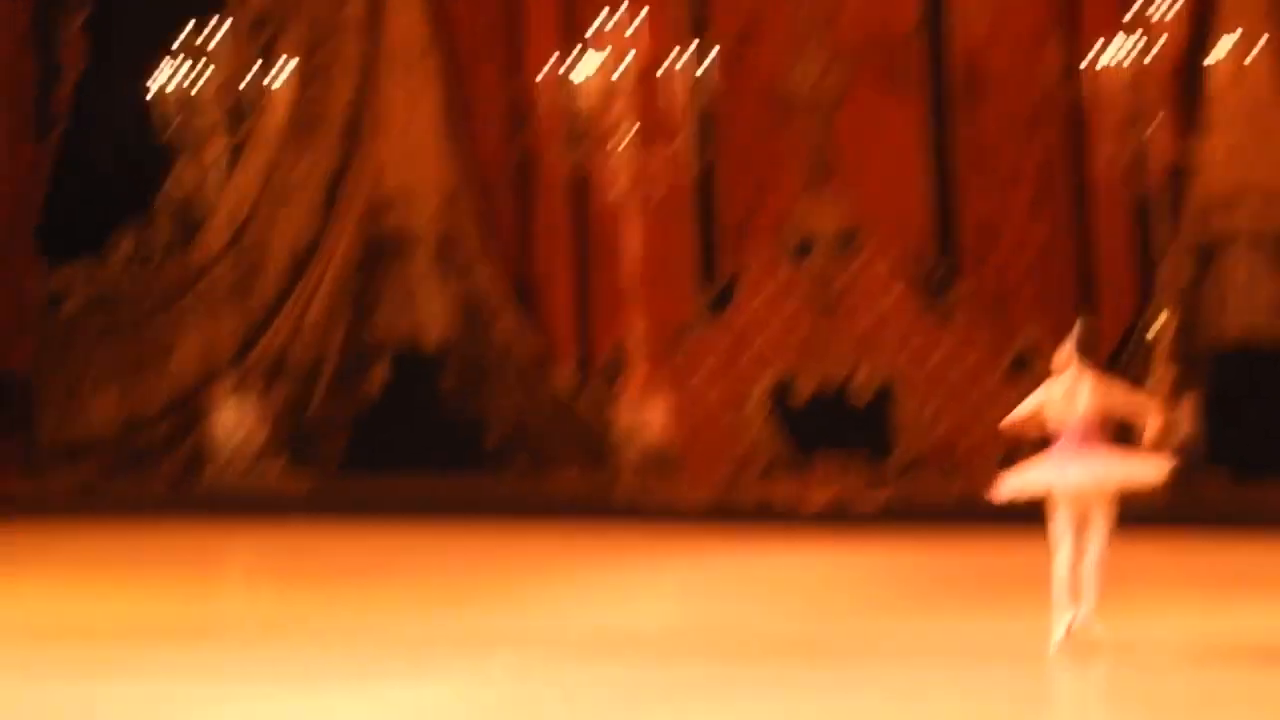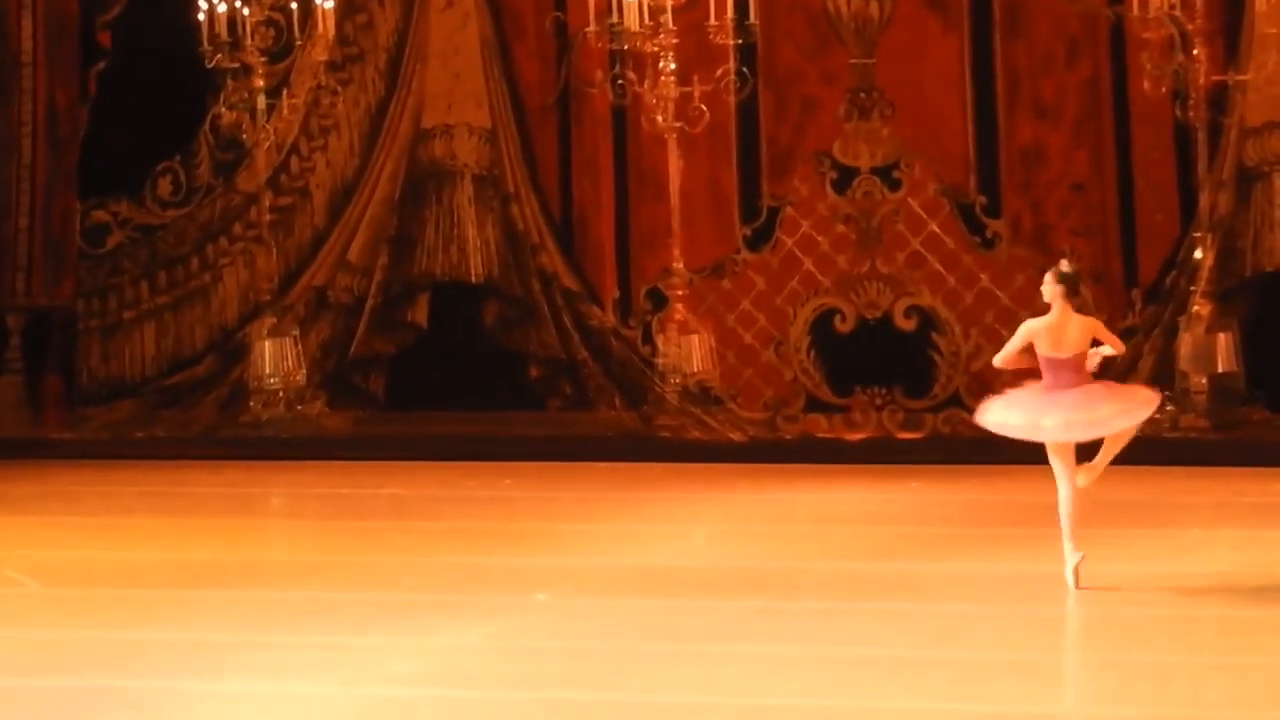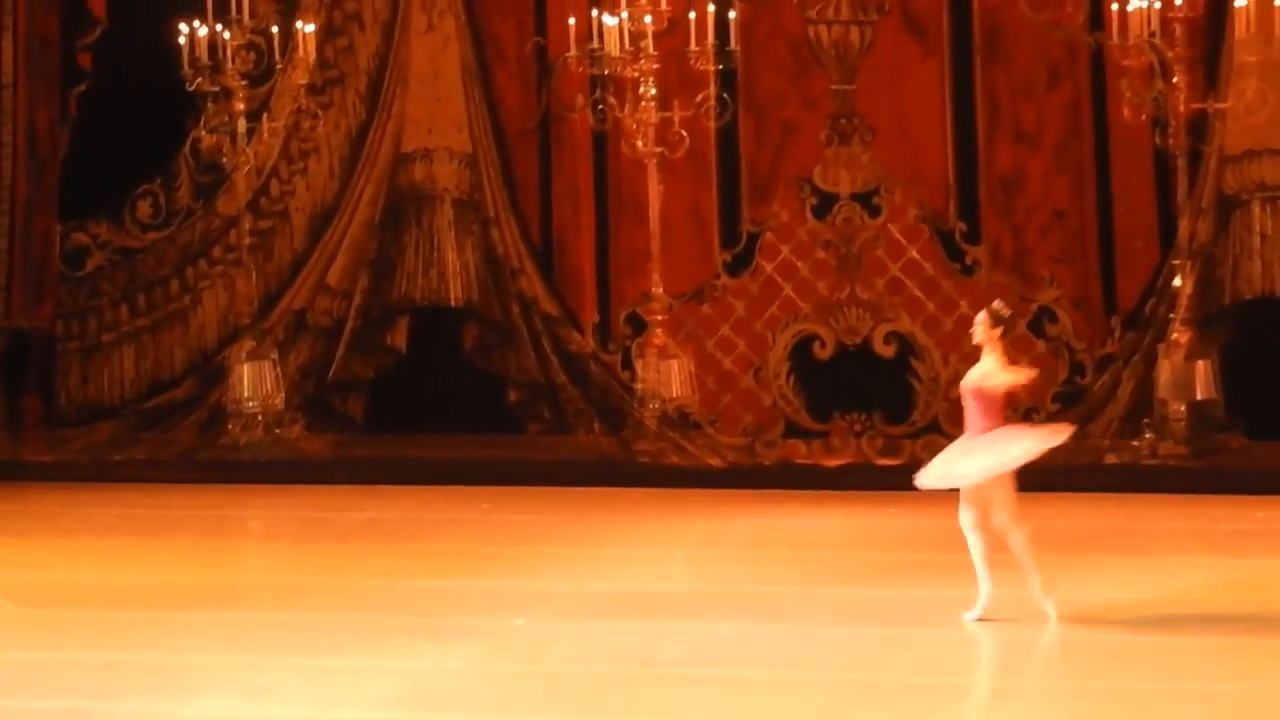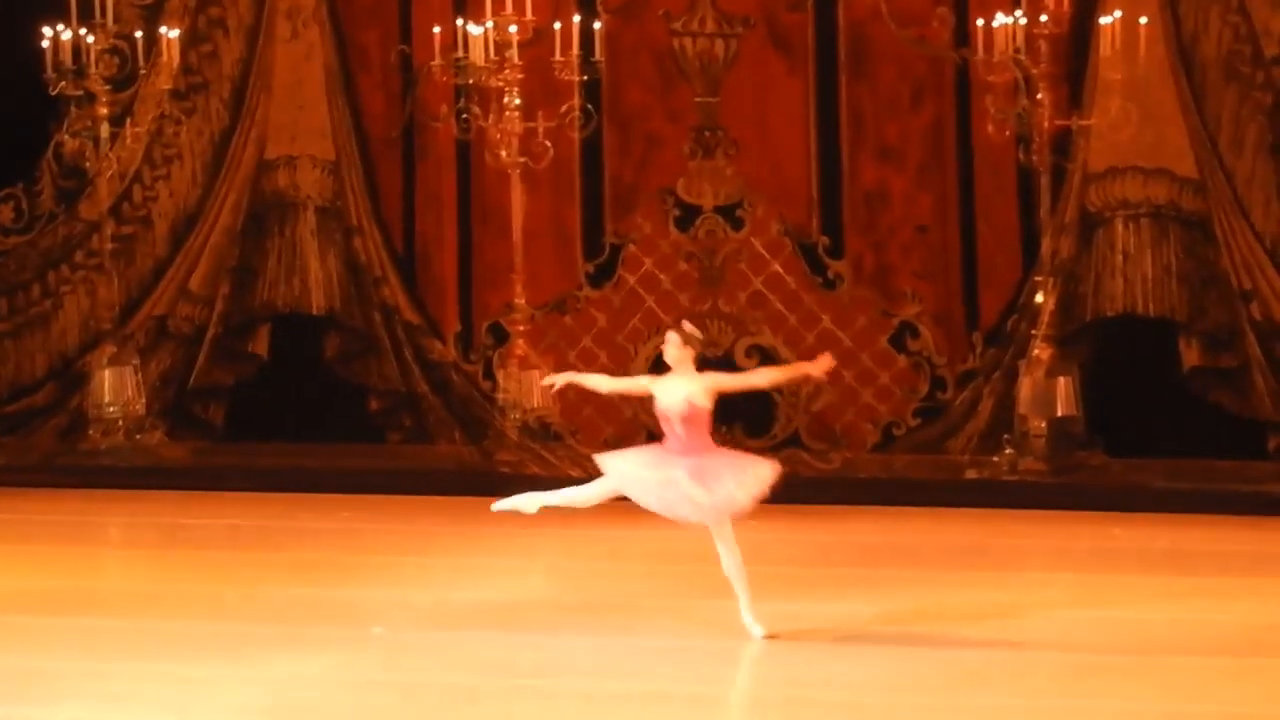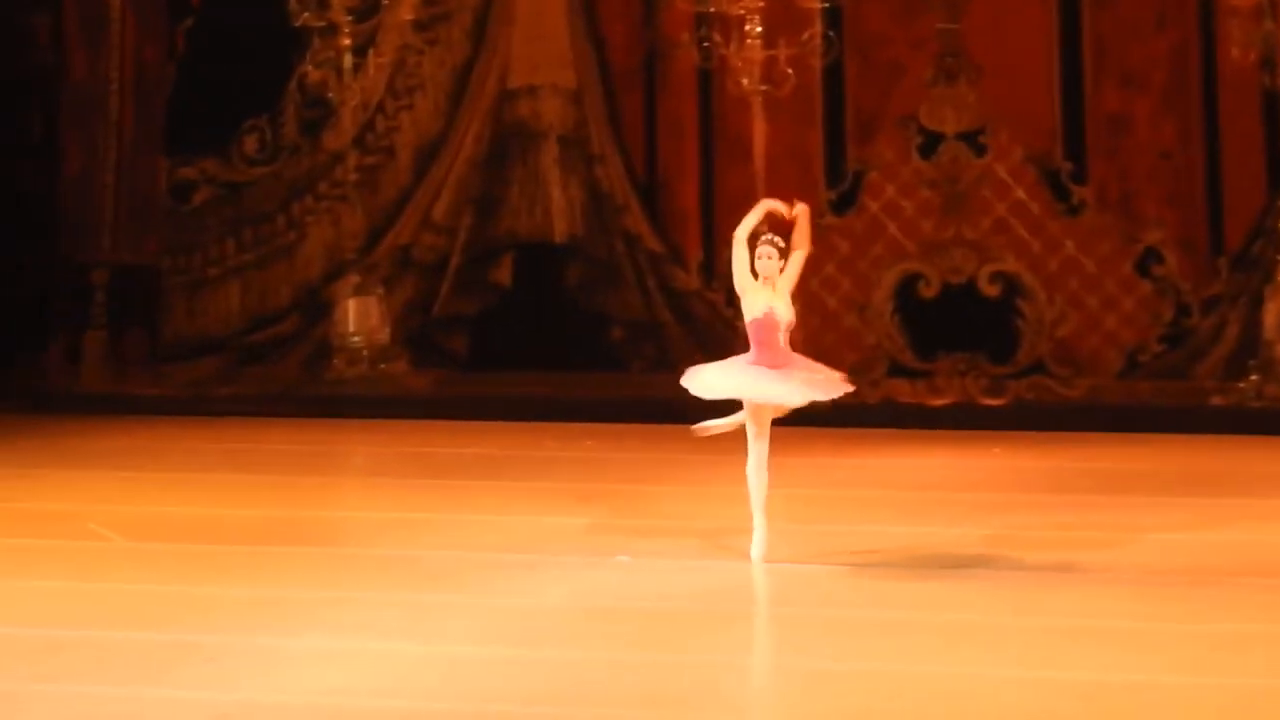
dt=1s
person 1, frame 1
left shoulder: (1049, 389)
right shoulder: (1102, 385)
left elbow: (1011, 420)
right elbow: (1151, 409)
left wrist: (1033, 424)
right wrist: (1149, 432)
left hip: (1063, 469)
right hip: (1094, 463)
left knee: (1064, 548)
right knee: (1098, 538)
left ankle: (1061, 622)
right ankle: (1082, 609)
person 1, frame 2
left shoulder: (1032, 327)
right shoulder: (1088, 324)
left elbow: (999, 361)
right elbow: (1118, 347)
left wrist: (1035, 360)
right wrist: (1098, 353)
left hip: (1050, 404)
right hip: (1084, 399)
left knee: (1065, 482)
right knee: (1129, 419)
left ankle: (1071, 553)
right ankle: (1091, 470)
person 1, frame 3
left shoulder: (991, 365)
right shoulder: (988, 364)
left elbow: (1008, 377)
right elbow: (1014, 376)
left wrist: (1018, 375)
right wrist: (1016, 375)
left hip: (992, 444)
right hip: (980, 446)
left knee: (1006, 521)
right knee: (969, 519)
left ankle: (1037, 587)
right ankle: (986, 594)
person 1, frame 4
left shoulder: (708, 382)
right shoulder: (656, 385)
left elbow: (755, 379)
right elbow: (610, 383)
left wrist: (801, 370)
right wrist: (572, 376)
left hip: (704, 467)
right hip: (669, 465)
left knee: (726, 544)
right knee: (600, 492)
left ankle: (747, 612)
right ankle: (531, 501)
person 1, frame 5
left shoulder: (783, 291)
right shoulder: (746, 289)
left elbow: (801, 252)
right elbow: (739, 239)
left wrist: (801, 219)
right wrist: (764, 208)
left hip: (781, 373)
right hip: (756, 374)
right knee: (757, 456)
left ankle: (733, 420)
right ankle: (759, 530)
